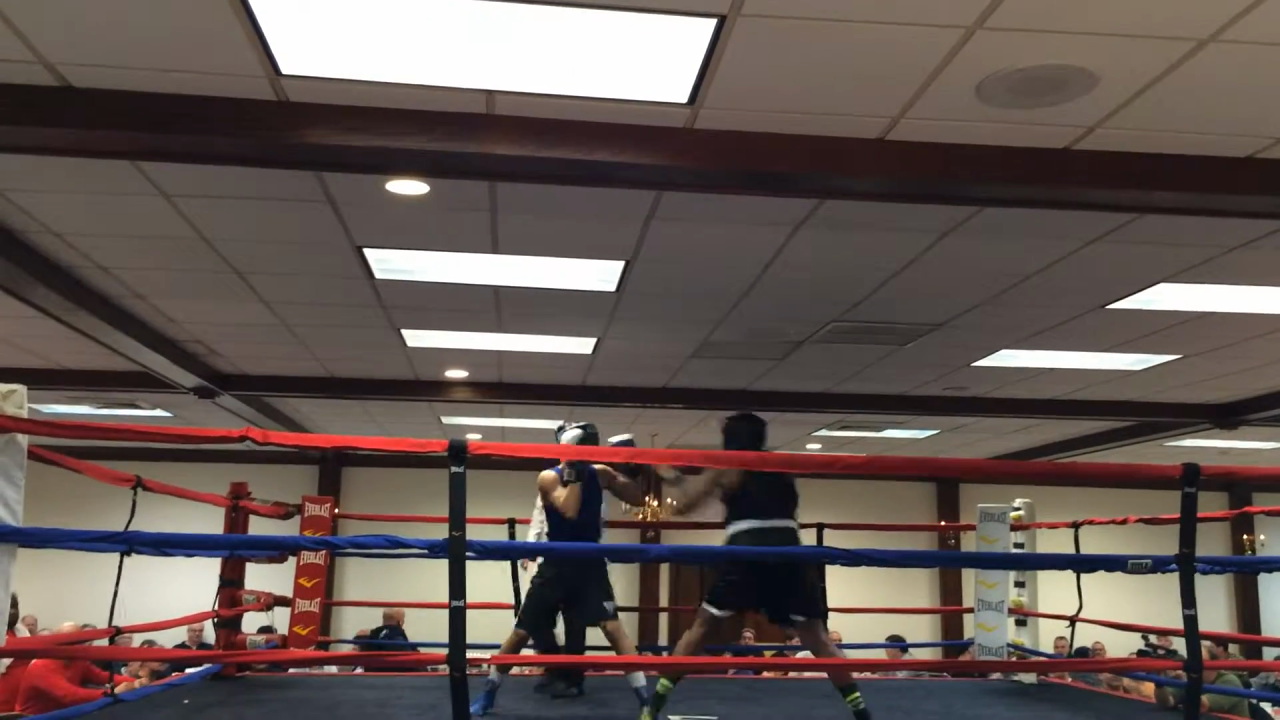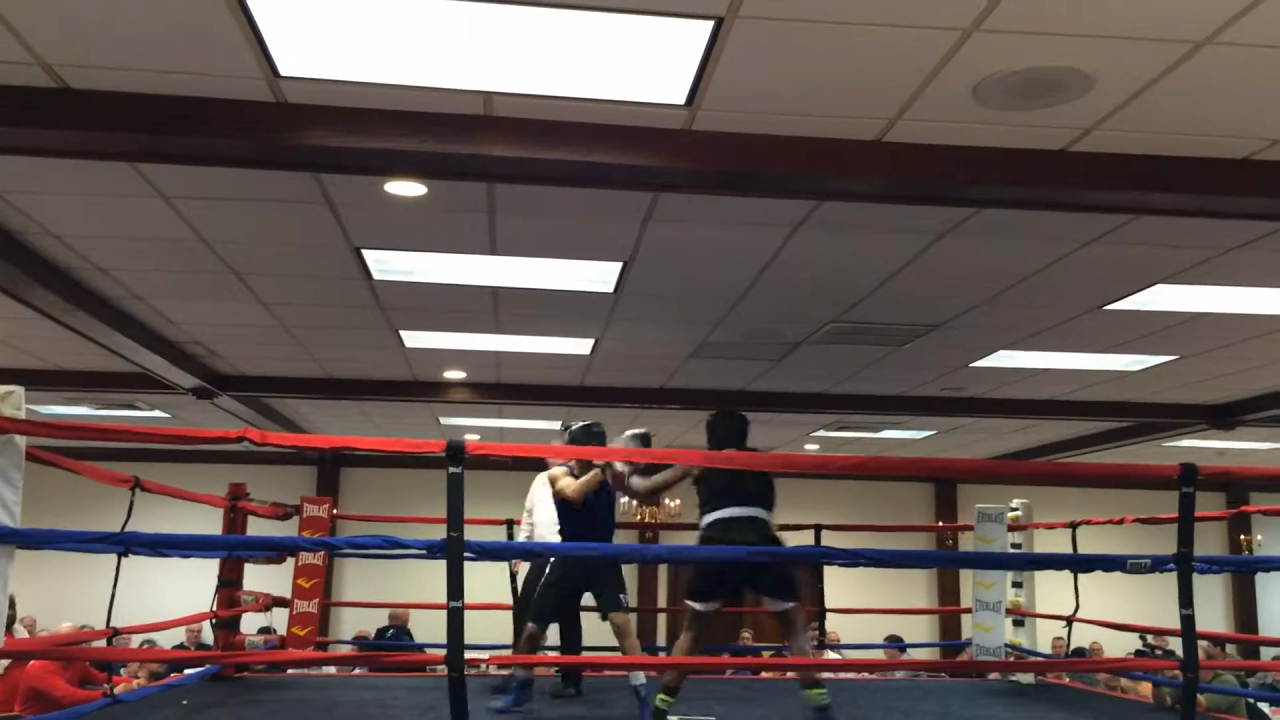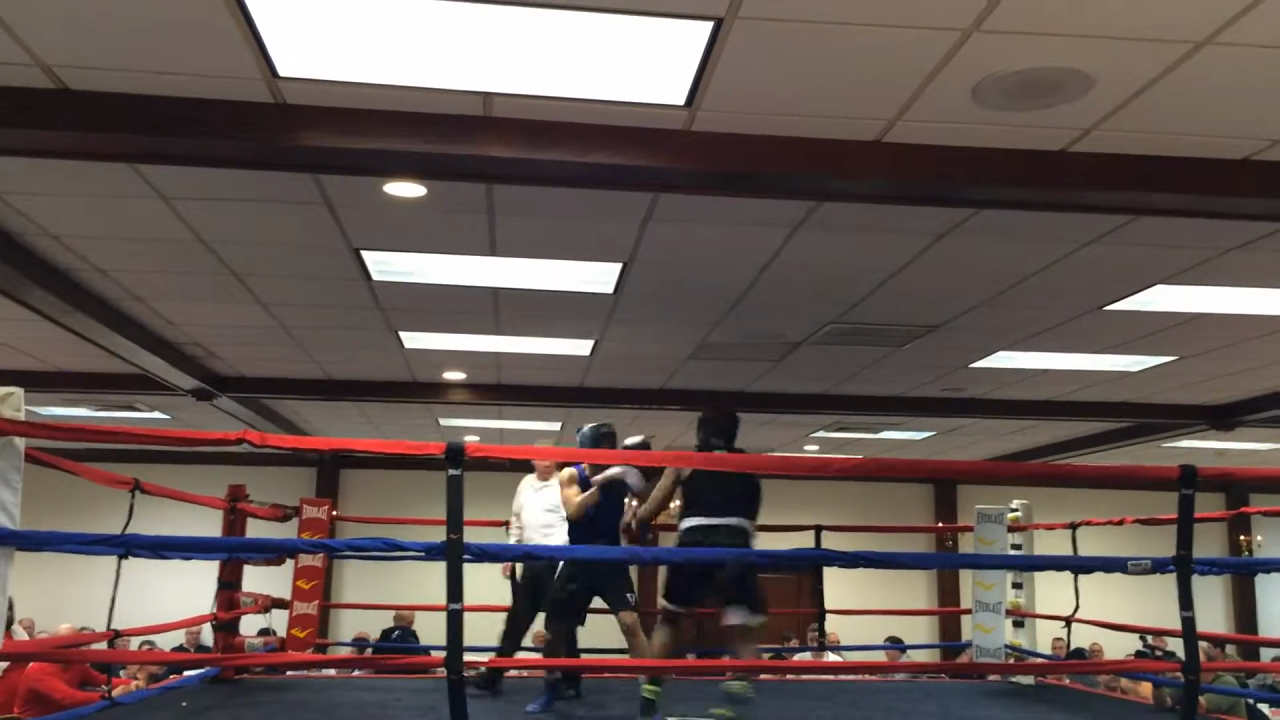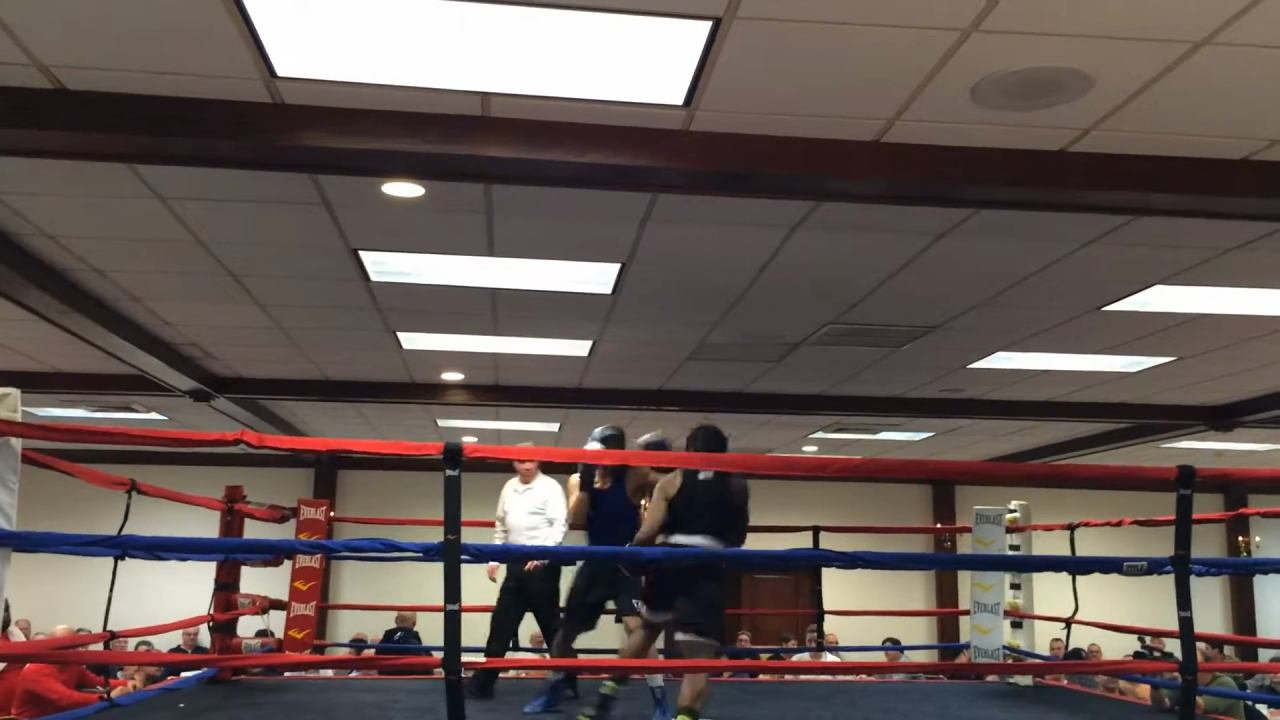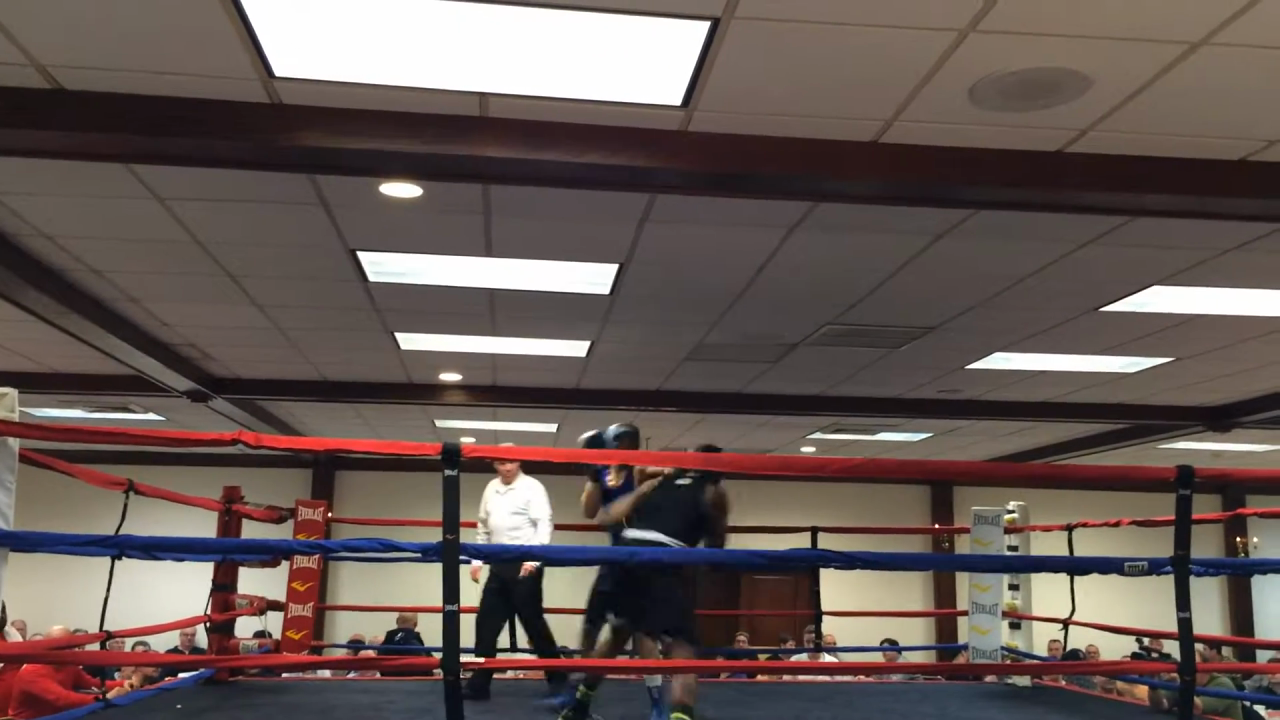
dt=0.1s
person 1, frame 1
left shoulder: (728, 467)
right shoulder: (779, 467)
left elbow: (682, 506)
left wrist: (673, 477)
left hip: (747, 551)
right hip: (787, 551)
left knee: (702, 629)
right knee: (817, 638)
person 1, frame 2
left shoulder: (702, 462)
left elbow: (647, 489)
left wrist: (631, 479)
left hip: (718, 543)
right hip: (761, 542)
left knee: (694, 631)
right knee: (797, 627)
person 1, frame 3
left shoulder: (684, 464)
left elbow: (648, 512)
left wrist: (634, 520)
left hip: (693, 548)
right hip: (734, 551)
left knee: (667, 624)
right knee: (745, 640)
person 1, frame 4
left shoulder: (674, 480)
right shoulder: (737, 485)
left elbow: (649, 531)
right elbow: (736, 540)
left hip: (668, 562)
right hip: (706, 569)
left knee: (648, 630)
right knee: (699, 662)
person 1, frame 5
left shoulder: (656, 483)
right shoulder: (714, 494)
left elbow: (606, 518)
right elbow: (716, 544)
right hip: (662, 565)
left knee: (619, 635)
right knee: (683, 656)
person 2, frame 1
left shoulder: (600, 474)
right shoulder: (548, 478)
left elbow: (637, 499)
right elbow: (570, 511)
right wrist: (576, 472)
left hip: (590, 562)
right hip: (557, 563)
left knee: (613, 628)
right knee: (521, 634)
left ankle: (645, 699)
right ankle: (489, 693)
person 2, frame 2
left shoulder: (607, 471)
right shoulder: (558, 474)
right elbow: (574, 494)
right wrist: (603, 467)
left hip: (603, 557)
right hip: (569, 557)
left knee: (621, 622)
right knee: (533, 628)
right ankle: (521, 688)
person 2, frame 3
left shoulder: (619, 475)
right shoulder: (570, 476)
right elbow: (574, 512)
left wrist: (641, 466)
right wrist: (601, 485)
left hip: (611, 559)
right hip: (577, 560)
left knee: (630, 622)
right knee: (555, 632)
right ankle: (553, 688)
person 2, frame 4
left shoulder: (633, 476)
right shoulder: (579, 480)
right elbow: (577, 518)
right wrist: (586, 482)
left hip: (625, 562)
right hip: (594, 562)
left knee: (634, 627)
right knee: (566, 632)
right ankle: (553, 691)
person 2, frame 5
right shoulder: (601, 475)
right elbow: (590, 512)
right wrist: (593, 474)
right knee: (590, 627)
left ankle: (657, 700)
right ankle: (578, 687)
person 3, frame 1
left shoulder: (587, 483)
right shoulder: (551, 481)
left elbow: (592, 523)
right elbow: (539, 515)
left wrist: (575, 554)
right wrist: (530, 546)
left hip: (573, 557)
right hip: (551, 557)
left knee: (574, 616)
right knee: (538, 610)
left ankle: (572, 677)
right ankle: (555, 668)
person 3, frame 2
right shoulder: (540, 481)
right elbow: (529, 517)
right hip: (541, 556)
left knee: (567, 617)
right knee: (523, 610)
left ankle: (571, 680)
person 3, frame 3
left shoulder: (563, 485)
right shoulder: (526, 483)
right elbow: (517, 521)
left hip: (556, 561)
right hip: (532, 561)
right knee: (518, 617)
right ankle: (493, 675)
person 3, frame 4
left shoulder: (549, 487)
right shoulder: (510, 487)
left elbow: (560, 523)
right elbow: (501, 525)
right wrist: (493, 559)
left hip: (541, 564)
right hip: (517, 563)
left knee: (549, 621)
right knee: (502, 619)
right ankle: (483, 681)
person 3, frame 5
left shoulder: (532, 487)
right shoulder: (491, 489)
left elbow: (545, 524)
right elbow: (483, 526)
left wrist: (534, 559)
right wrist: (477, 560)
left hip: (526, 565)
right hip: (500, 565)
left knee: (533, 623)
right knee: (486, 621)
left ankle: (557, 679)
right ankle: (479, 683)
